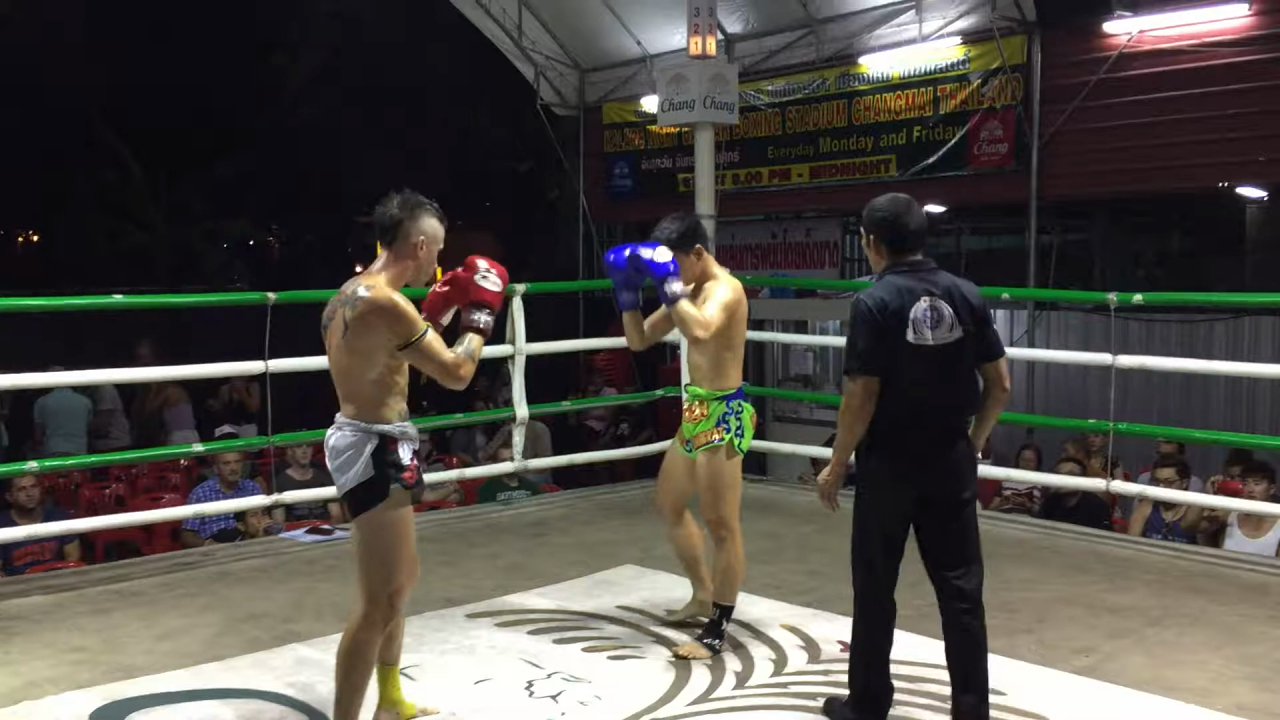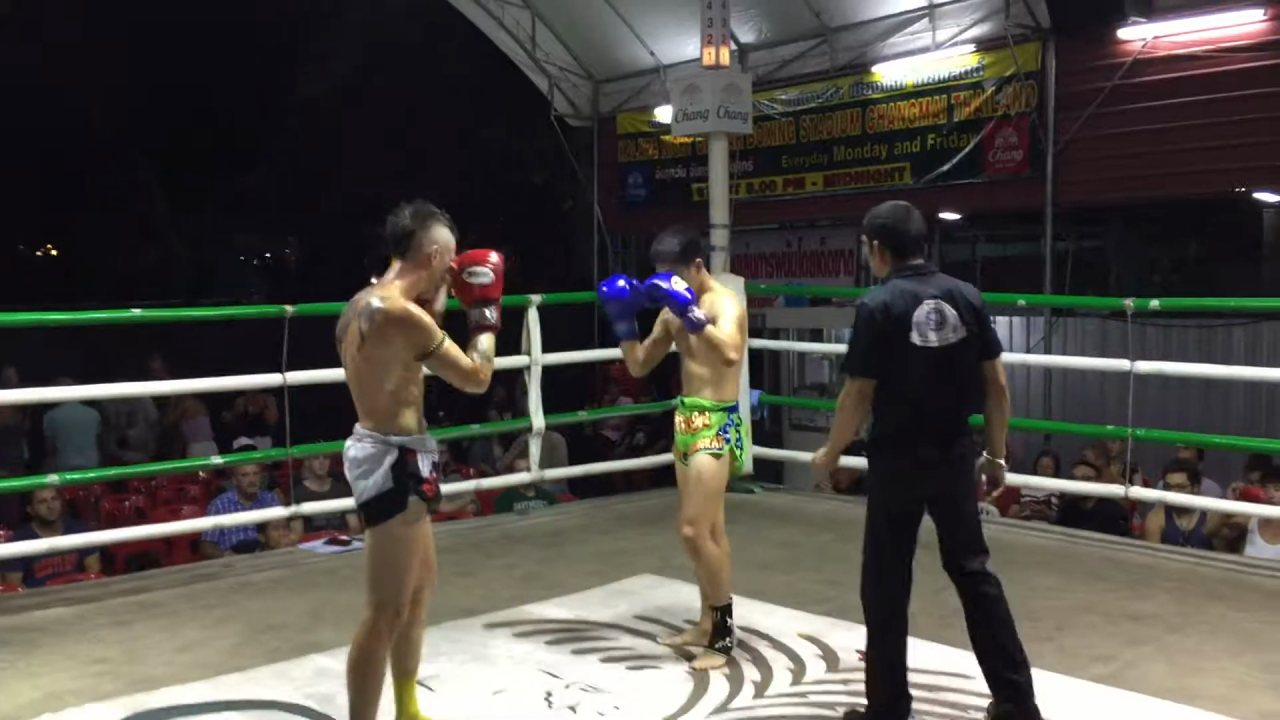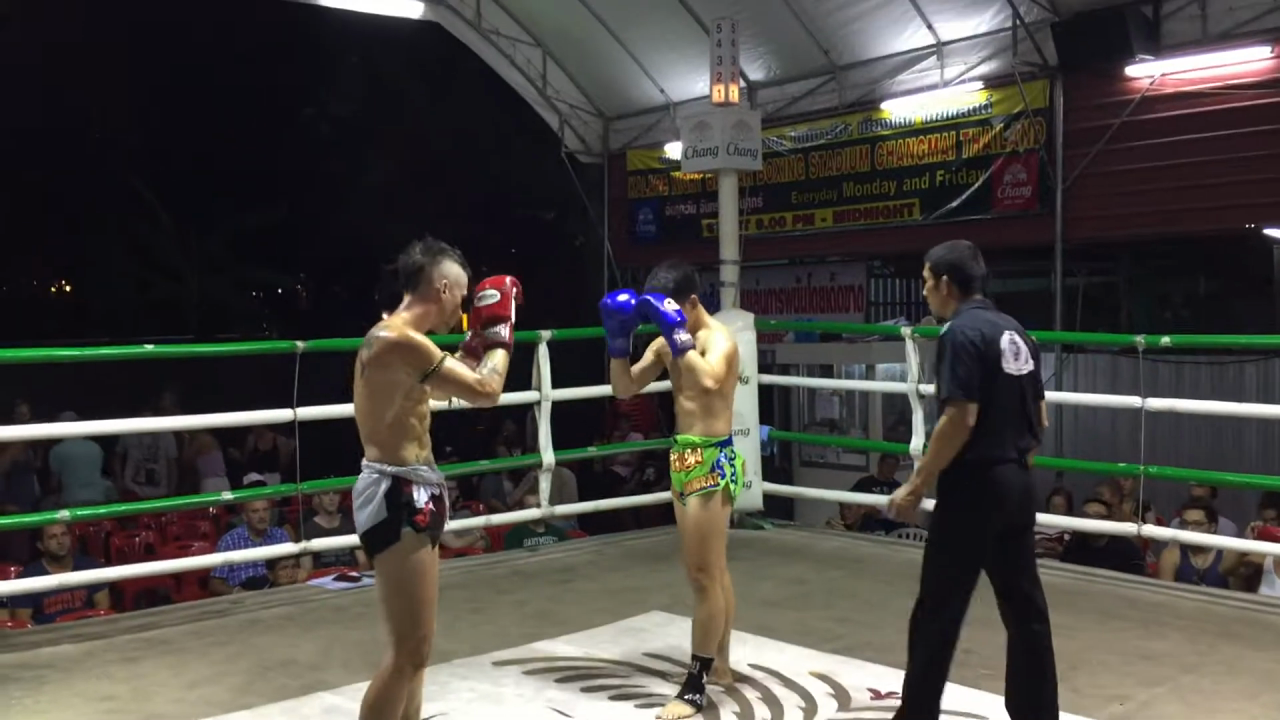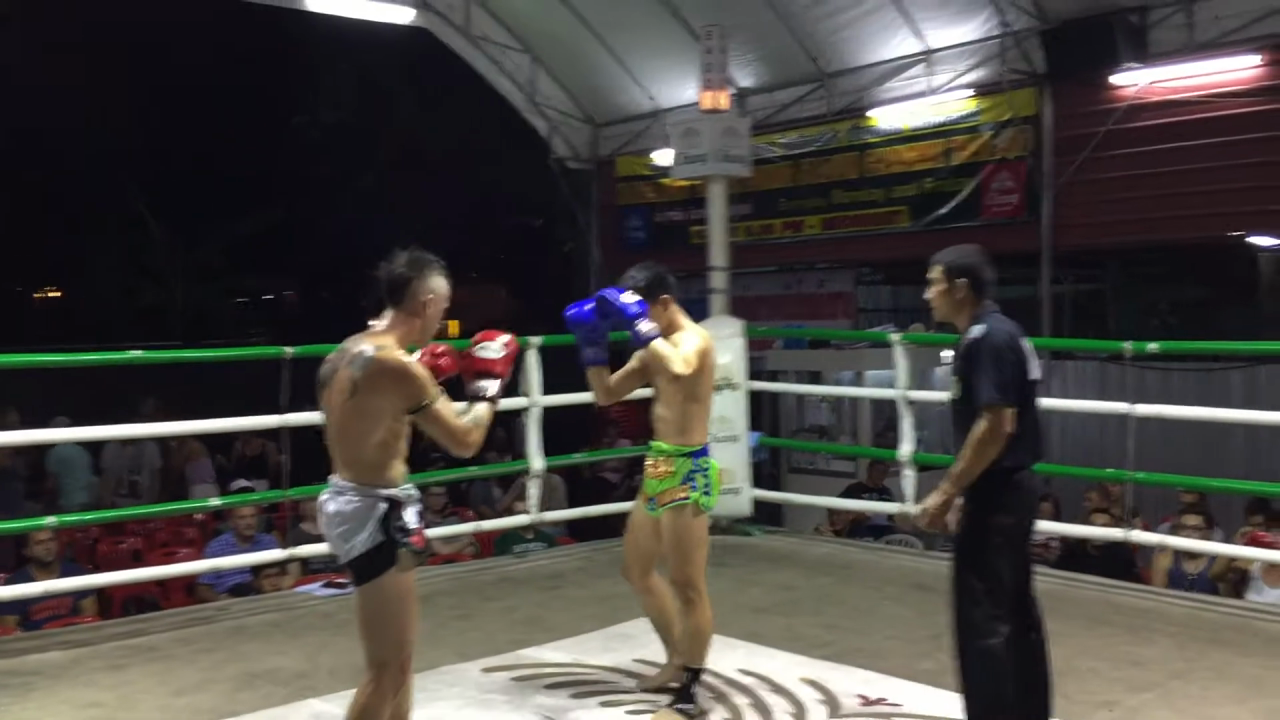
dt=0.4s
person 1, frame 1
left shoulder: (351, 292)
right shoulder: (386, 303)
right elbow: (457, 374)
left wrist: (437, 314)
right wrist: (478, 314)
left hip: (365, 441)
right hip: (377, 449)
left knee: (401, 578)
right knee: (382, 598)
person 1, frame 2
left shoulder: (364, 303)
right shoulder: (400, 313)
right elbow: (476, 377)
left wrist: (437, 300)
right wrist: (486, 310)
left hip: (387, 452)
right hip: (395, 460)
left knee: (420, 585)
right knee: (387, 610)
person 1, frame 3
left shoulder: (388, 338)
right shoulder: (402, 342)
left elbow: (441, 388)
right elbow: (485, 392)
left wrist: (479, 338)
right wrist: (500, 330)
left hip: (407, 493)
right hip: (398, 496)
left knee: (415, 641)
right knee: (411, 649)
person 1, frame 4
left shoulder: (346, 353)
right shoulder: (394, 365)
right elbow: (465, 441)
right wrist: (489, 383)
left hip: (348, 501)
right hip: (377, 514)
left knee: (397, 649)
right knee: (389, 667)
person 2, frame 1
left shoulder: (873, 302)
right shoulder: (966, 295)
left elbow: (861, 398)
right elbow: (999, 386)
left wrist: (836, 465)
right wrist: (972, 441)
left hip: (888, 462)
right hip: (950, 459)
left knee: (874, 586)
right knee: (961, 585)
person 2, frame 2
left shoulder: (877, 306)
right shoulder: (967, 297)
left elbow: (858, 395)
right elbow: (996, 385)
left wrist: (831, 450)
right wrist: (996, 451)
left hip: (897, 458)
right hip: (954, 453)
left knee: (886, 584)
right knee: (972, 569)
person 2, frame 3
left shoulder: (960, 332)
right shoulder: (1015, 333)
left elbow: (960, 420)
right elbow: (1040, 420)
left wrist: (916, 485)
left hip: (973, 486)
right hip: (1017, 483)
left knee: (937, 611)
right knee: (1026, 609)
person 2, frame 4
left shoulder: (985, 337)
right shoulder: (1005, 333)
left elbow: (996, 424)
left wrist: (946, 492)
right wrist: (961, 488)
left hip: (995, 495)
right hip: (1016, 489)
left knee: (982, 623)
right knee: (1018, 615)
person 3, frame 1
left shoulder: (725, 290)
right shoulder: (686, 291)
left elbow: (700, 333)
right elbow: (638, 341)
left wrist: (667, 283)
right wrist: (628, 291)
left hip: (722, 414)
right hip: (696, 410)
left knee: (721, 525)
right knee: (668, 504)
left ankle: (716, 631)
right ankle: (703, 594)
person 3, frame 2
left shoulder: (726, 303)
right shoulder: (671, 313)
left elbow: (730, 354)
right elbow: (638, 367)
left wrist: (691, 311)
right wrist: (623, 320)
left hip: (718, 424)
right hip: (687, 421)
left knee: (693, 531)
right knee: (707, 530)
left ankle: (724, 630)
right ankle: (708, 623)
person 3, frame 3
left shoulder: (719, 339)
right shoulder: (666, 344)
left elbow: (709, 384)
right elbow: (624, 388)
left wrist: (677, 334)
right wrist: (618, 339)
left hip: (712, 462)
right hip: (683, 459)
left knee: (702, 575)
right knee: (713, 569)
right ankle: (718, 663)
person 3, frame 4
left shoulder: (692, 340)
right shoulder: (651, 348)
left elbow: (679, 372)
right elbow: (605, 395)
left wrist: (640, 325)
right wrist: (593, 346)
left hip: (686, 470)
right hip: (659, 467)
left knee: (688, 586)
right knee: (637, 569)
right ankle: (677, 661)
